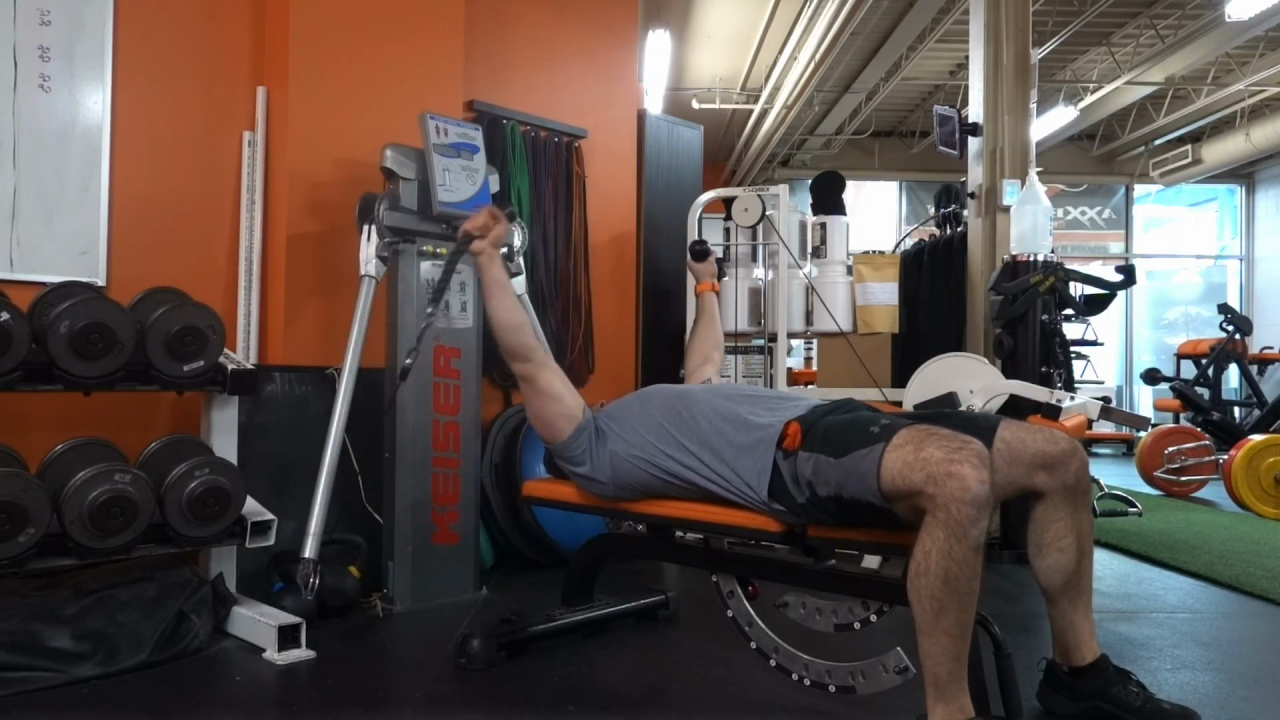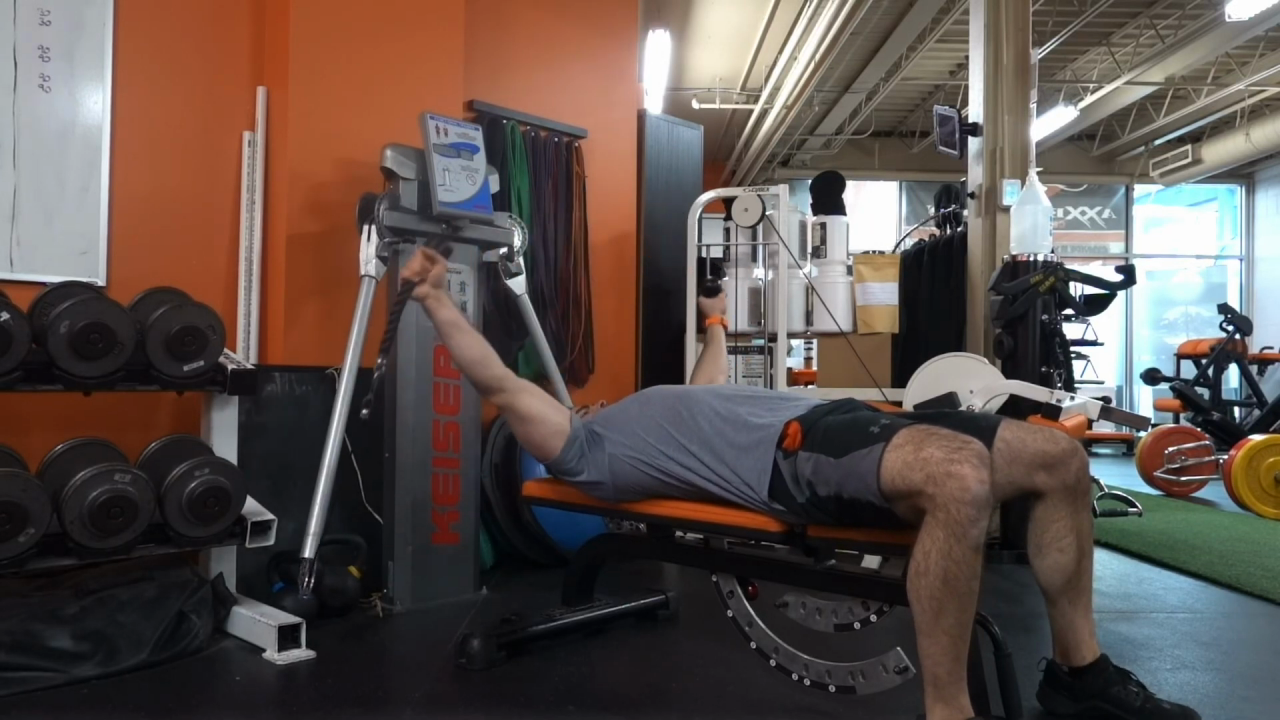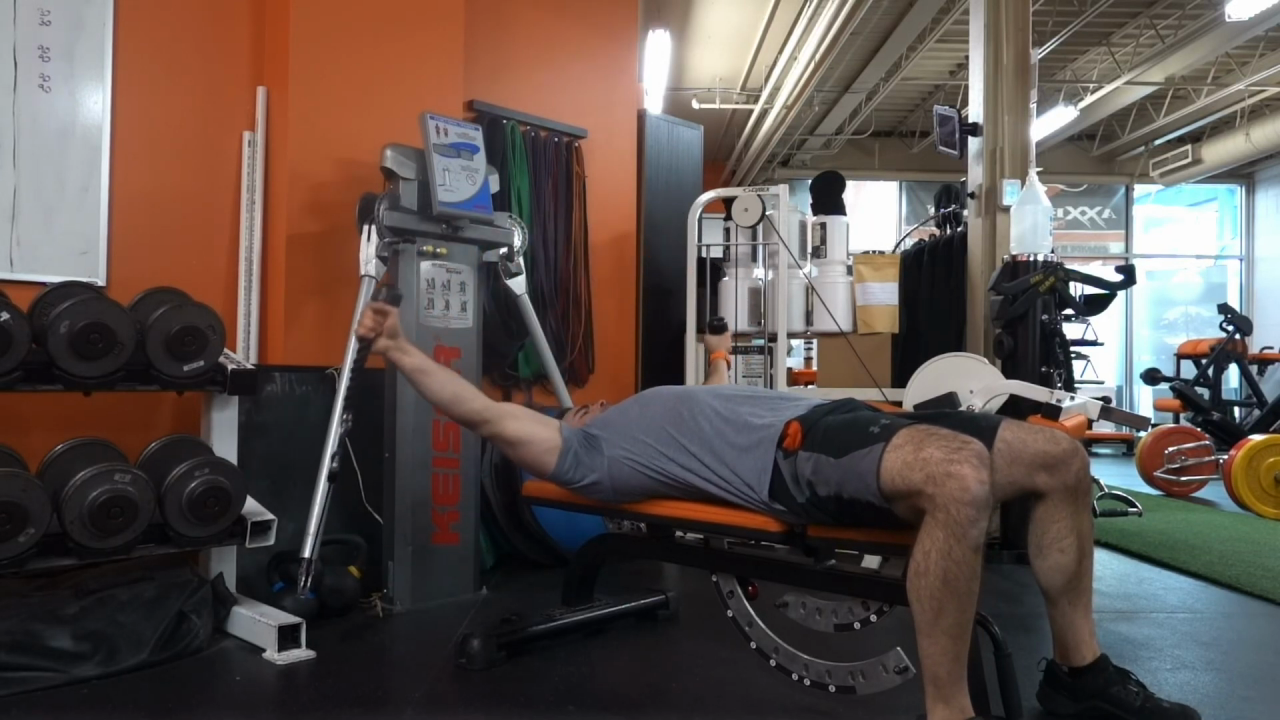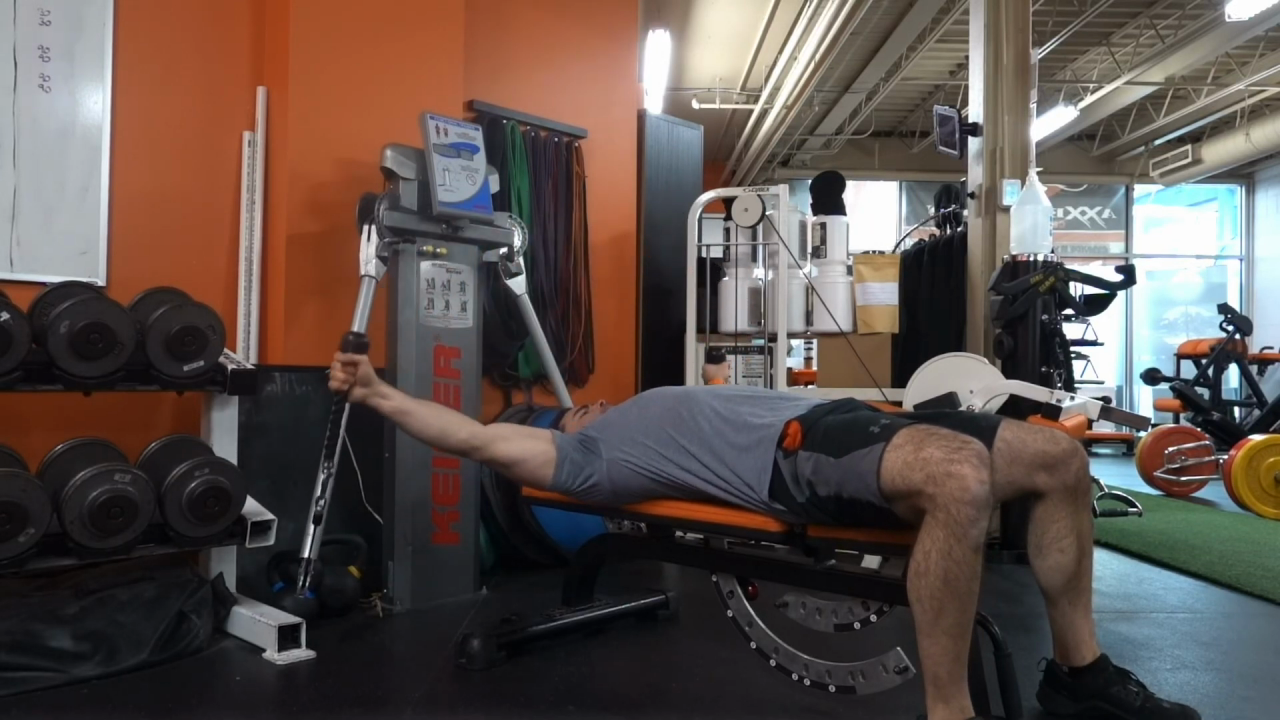
dt=0.3s
person 1, frame 1
left shoulder: (651, 410)
right shoulder: (594, 451)
left elbow: (704, 366)
right elbow: (530, 364)
left wrist: (706, 289)
right wrist: (490, 257)
left hip: (838, 416)
right hip: (790, 453)
left knee: (1059, 459)
right knee: (961, 479)
person 1, frame 2
left shoulder: (647, 411)
right shoulder: (590, 454)
right elbow: (506, 391)
left wrist: (715, 329)
right wrist: (436, 301)
left hip: (834, 419)
right hip: (792, 455)
left knee: (1060, 459)
right knee: (962, 480)
person 1, frame 3
left shoulder: (641, 415)
right shoulder: (589, 454)
right elbow: (489, 416)
left wrist: (718, 358)
right wrist: (398, 348)
left hip: (838, 416)
right hip: (792, 452)
left knee: (1059, 460)
right knee: (962, 478)
person 1, frame 4
left shoulder: (645, 415)
right shoulder: (590, 457)
right elbow: (483, 439)
left wrist: (716, 374)
right wrist: (377, 394)
left hip: (835, 415)
right hip: (792, 453)
left knee: (1058, 459)
right knee: (962, 478)
